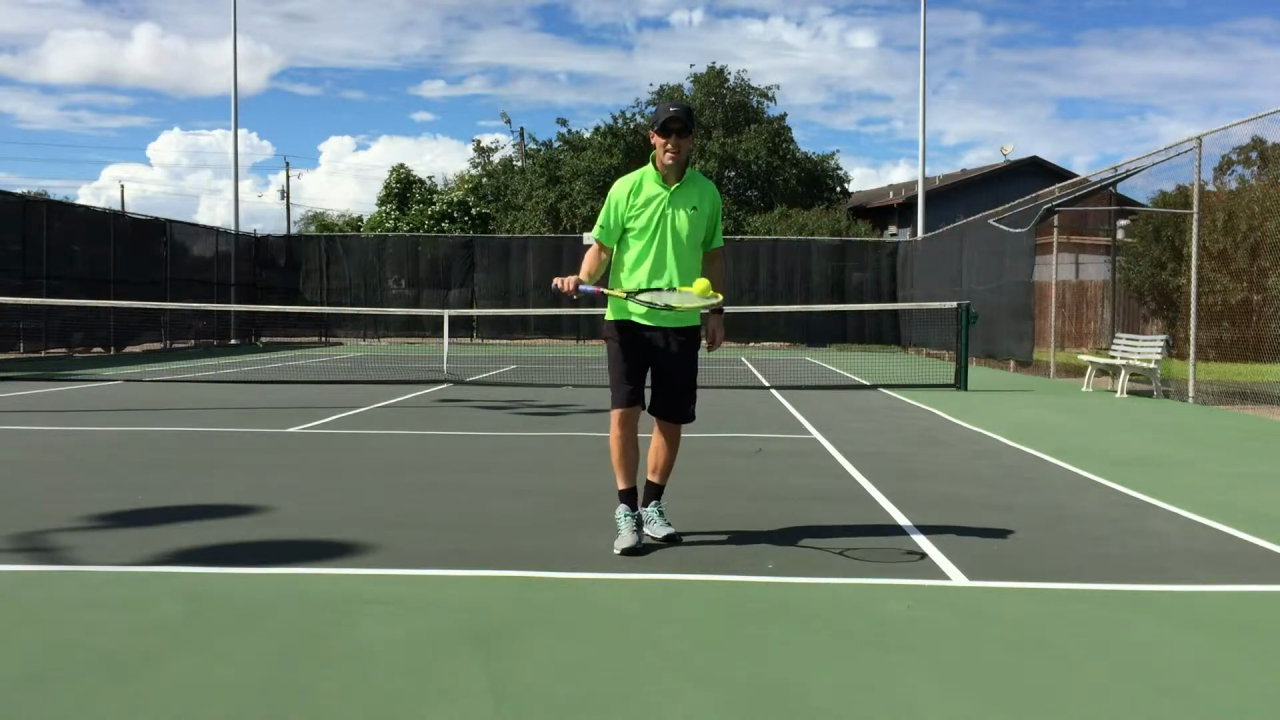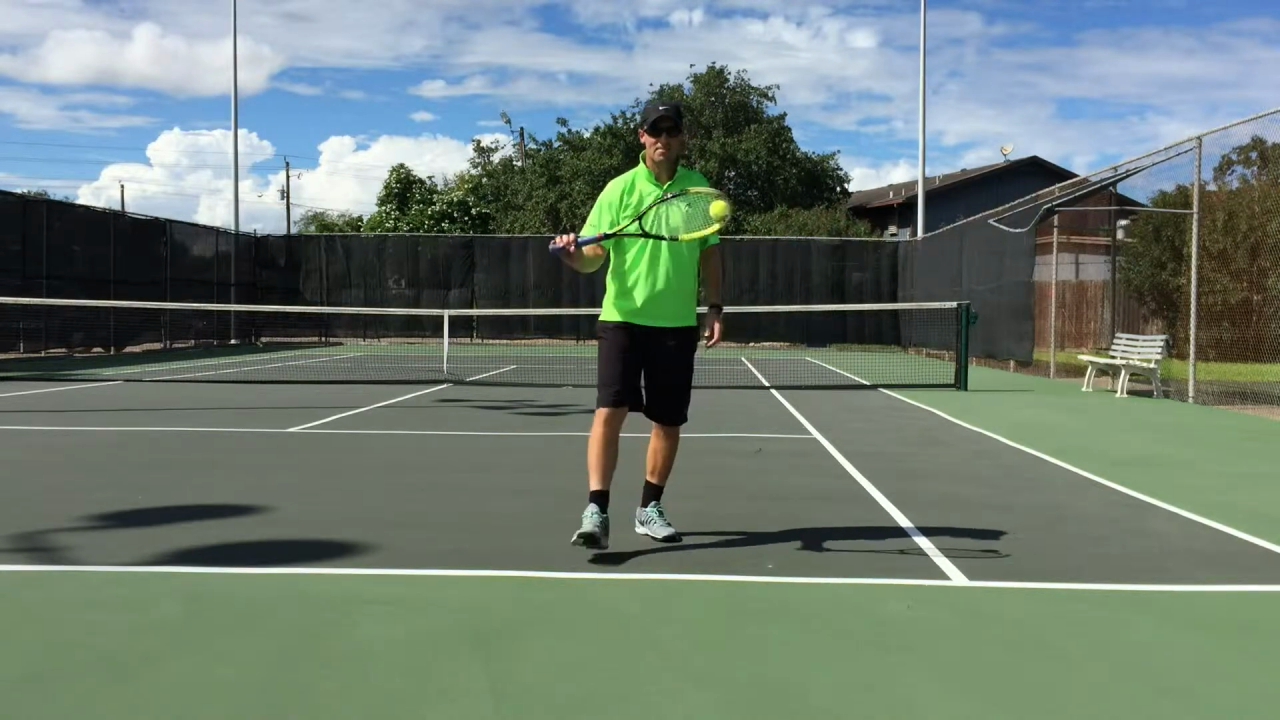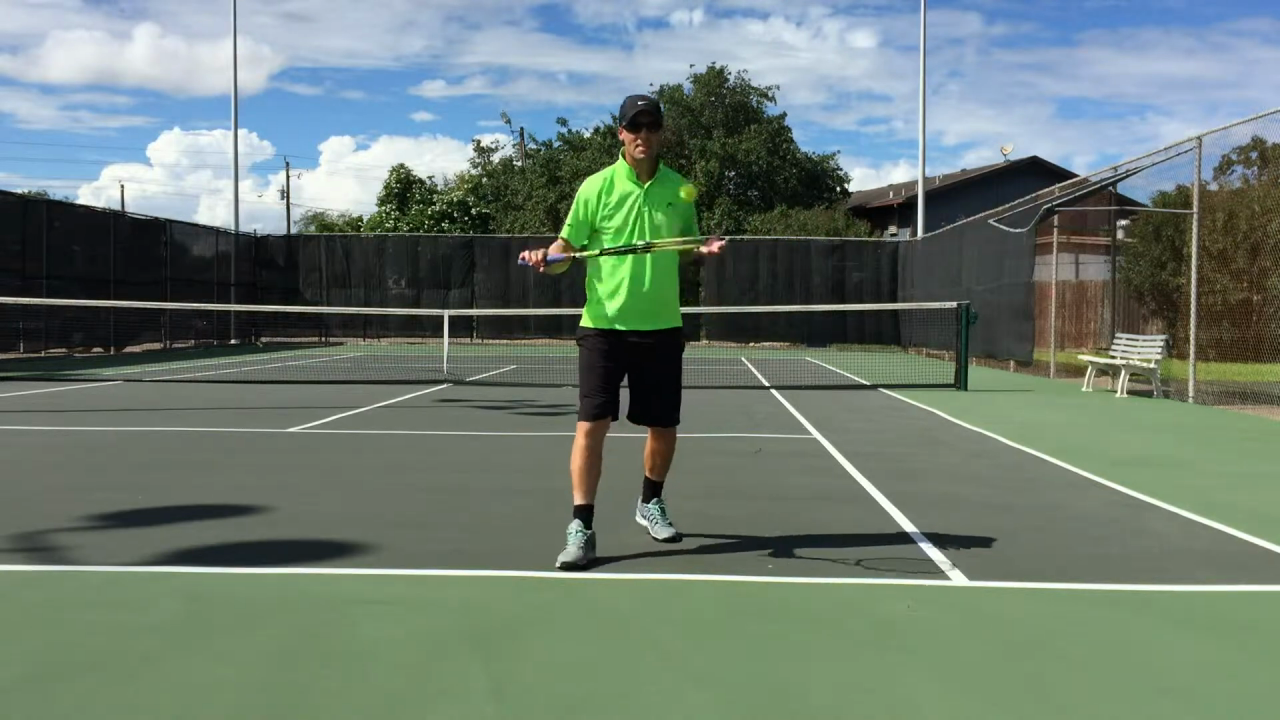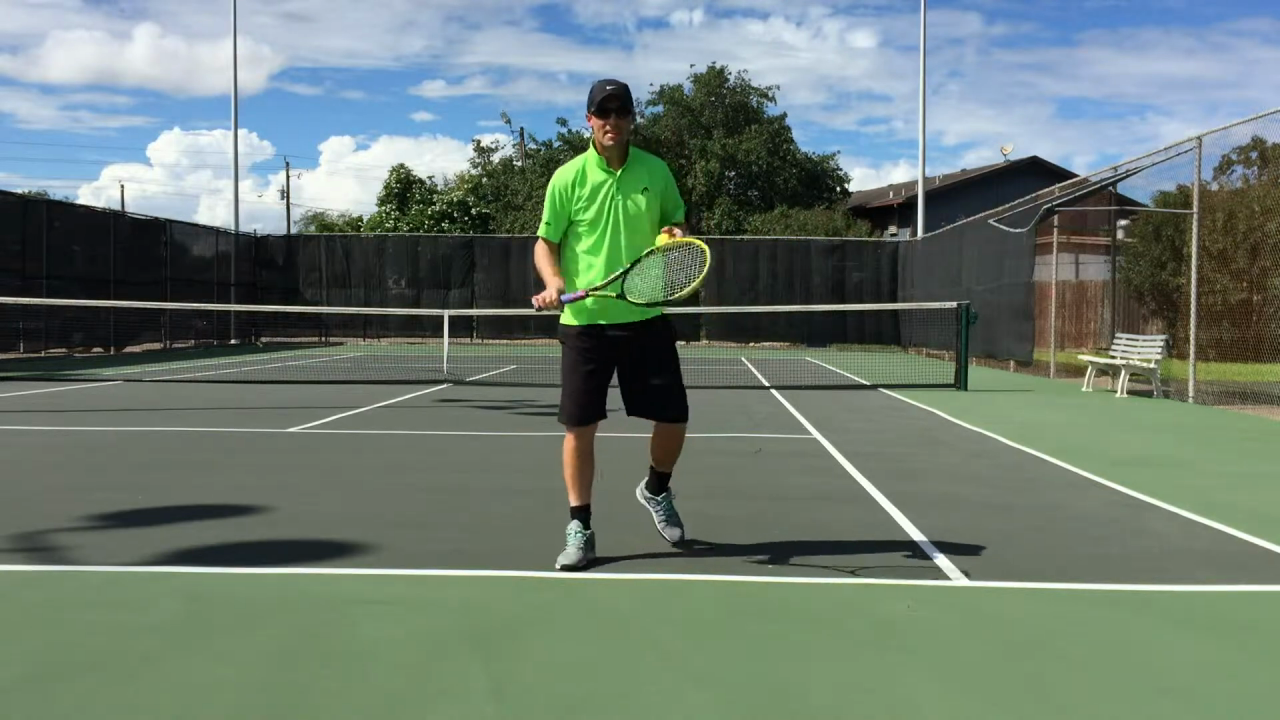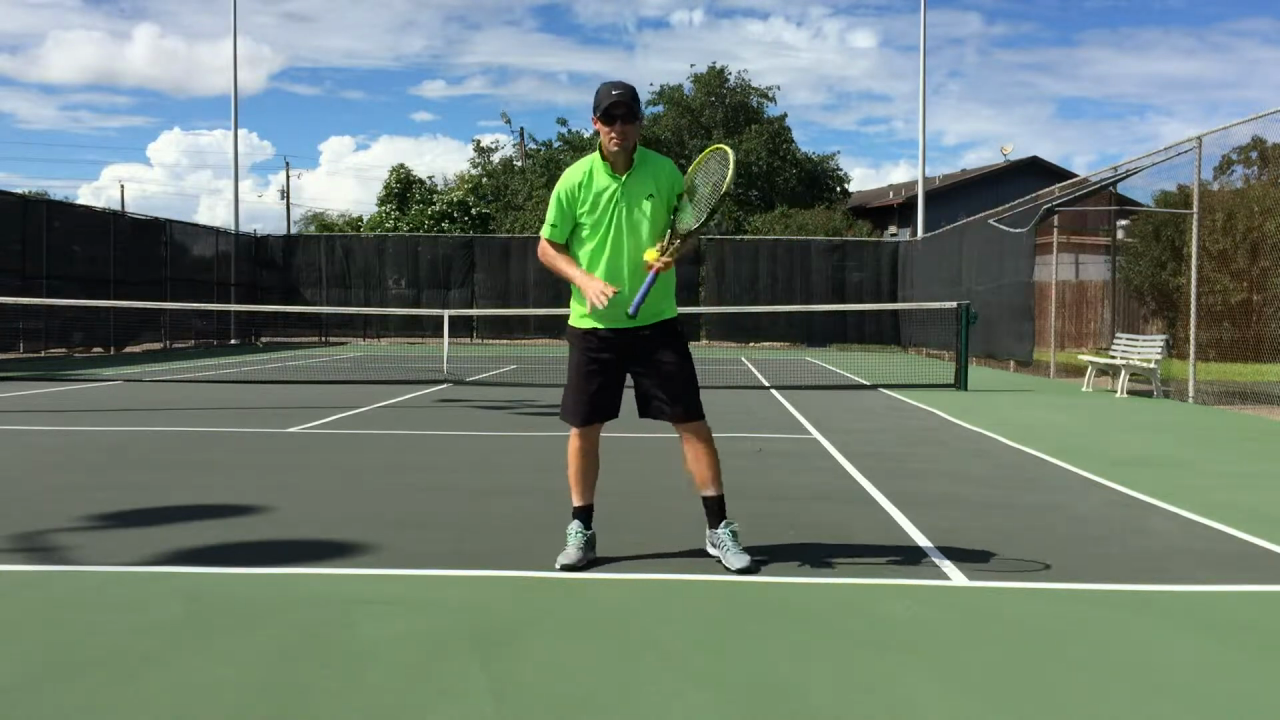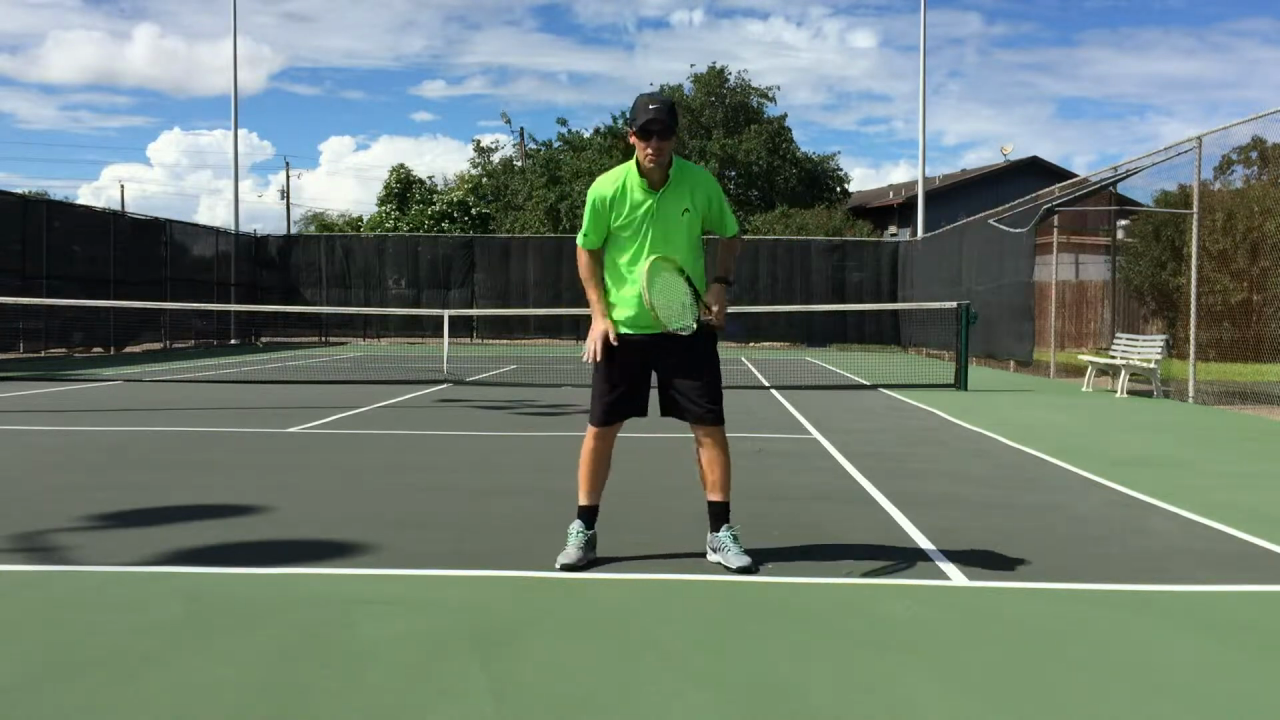
dt=0.3s
person 1, frame 1
left shoulder: (706, 192)
right shoulder: (627, 188)
left elbow: (713, 255)
right elbow: (600, 248)
left wrist: (715, 311)
right wrist: (581, 278)
left hip: (681, 324)
right hip: (628, 319)
left knee: (671, 421)
right knee: (623, 413)
left ankle: (651, 507)
right ankle: (627, 512)
person 1, frame 2
left shoulder: (700, 189)
right shoulder: (619, 189)
left elbow: (710, 255)
right elbow: (595, 252)
left wrist: (714, 307)
right wrist: (575, 253)
left hip: (678, 325)
right hip: (623, 319)
left knee: (668, 422)
right knee: (609, 412)
left ankle: (649, 509)
right ankle: (596, 512)
person 1, frame 3
left shoulder: (678, 186)
right shoulder: (597, 187)
left elbow: (688, 248)
right elbow: (567, 247)
left wrist: (702, 248)
right wrist: (546, 259)
left hip: (662, 327)
right hip: (605, 325)
left knee: (663, 425)
right knee: (592, 424)
left ankle: (649, 504)
right ankle: (581, 530)
person 1, frame 4
left shoulder: (656, 171)
right shoulder: (567, 177)
left elbow: (672, 231)
right elbow: (546, 242)
left wrist: (677, 237)
right wrist: (553, 282)
left hip: (647, 318)
right hip: (586, 321)
left knee: (673, 418)
right knee: (580, 426)
left ankle: (656, 490)
right ankle: (580, 531)
person 1, frame 5
left shoulder: (665, 171)
right shoulder: (574, 180)
right elbow: (548, 246)
left wrist: (673, 253)
right wrist: (586, 282)
left hip: (657, 322)
right hip: (594, 326)
left knee: (691, 422)
right knee: (583, 428)
left ankle: (720, 530)
right ankle: (581, 531)
person 1, frame 6
left shoulder: (701, 182)
right shoulder: (606, 189)
left elbow: (728, 236)
right elbow: (588, 250)
left wrist: (721, 282)
right wrist: (598, 312)
left hip: (688, 328)
right hip: (622, 329)
left knee: (709, 428)
right knee: (600, 429)
left ankle: (720, 534)
right ankle: (583, 532)
